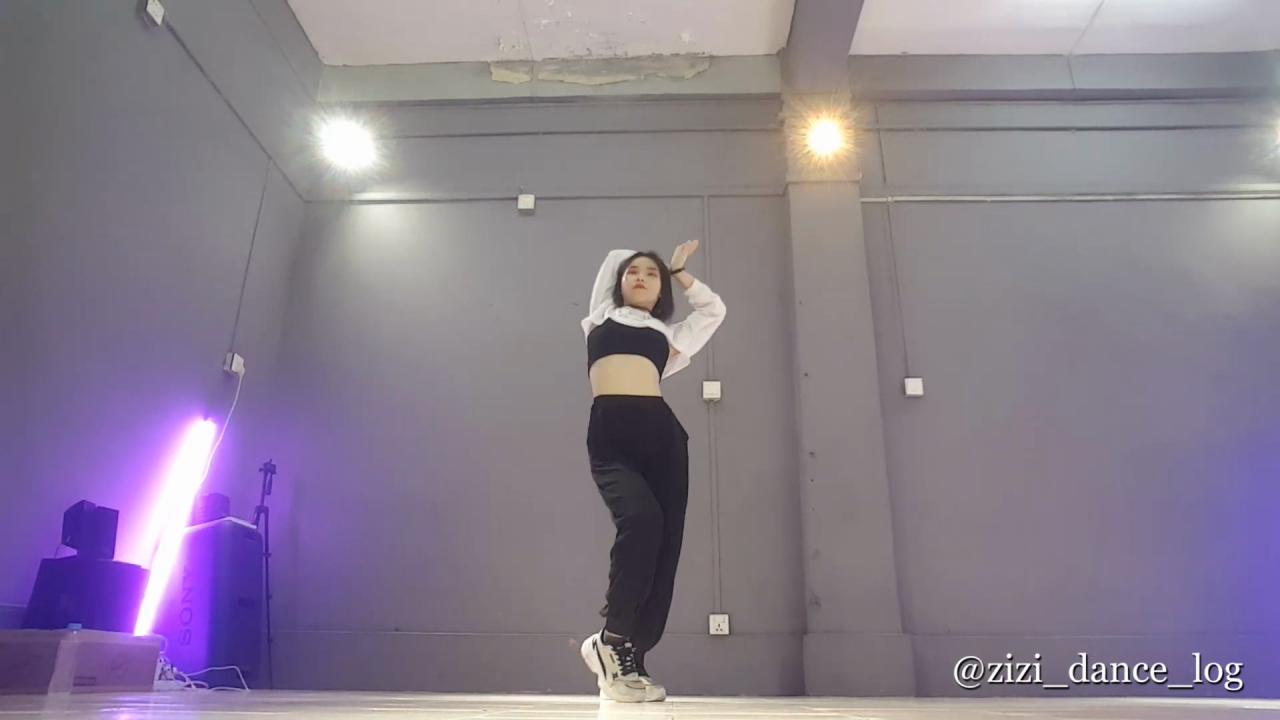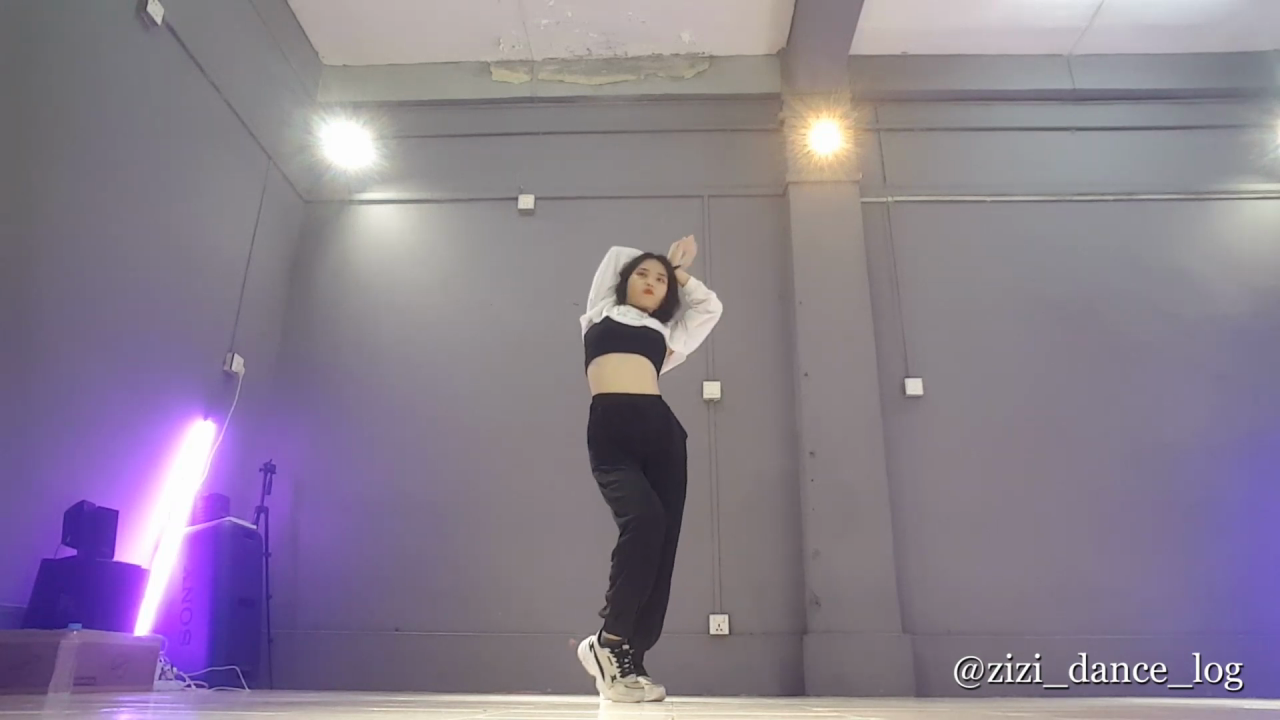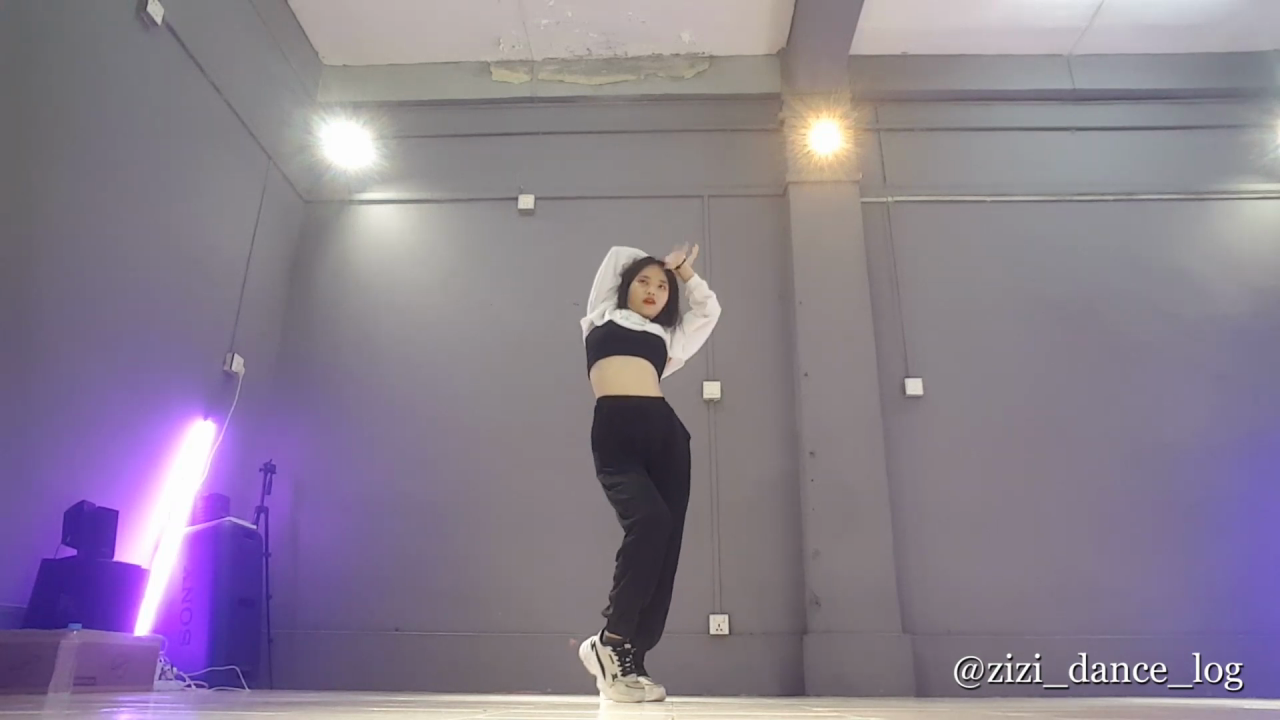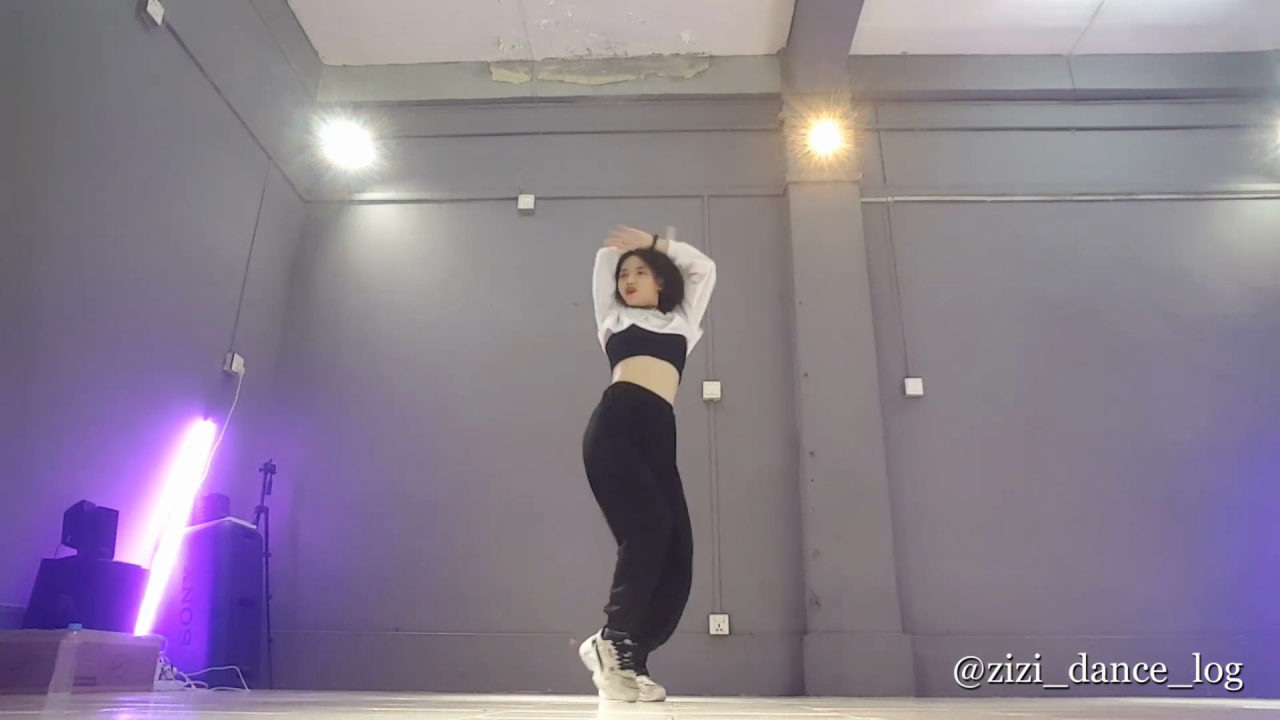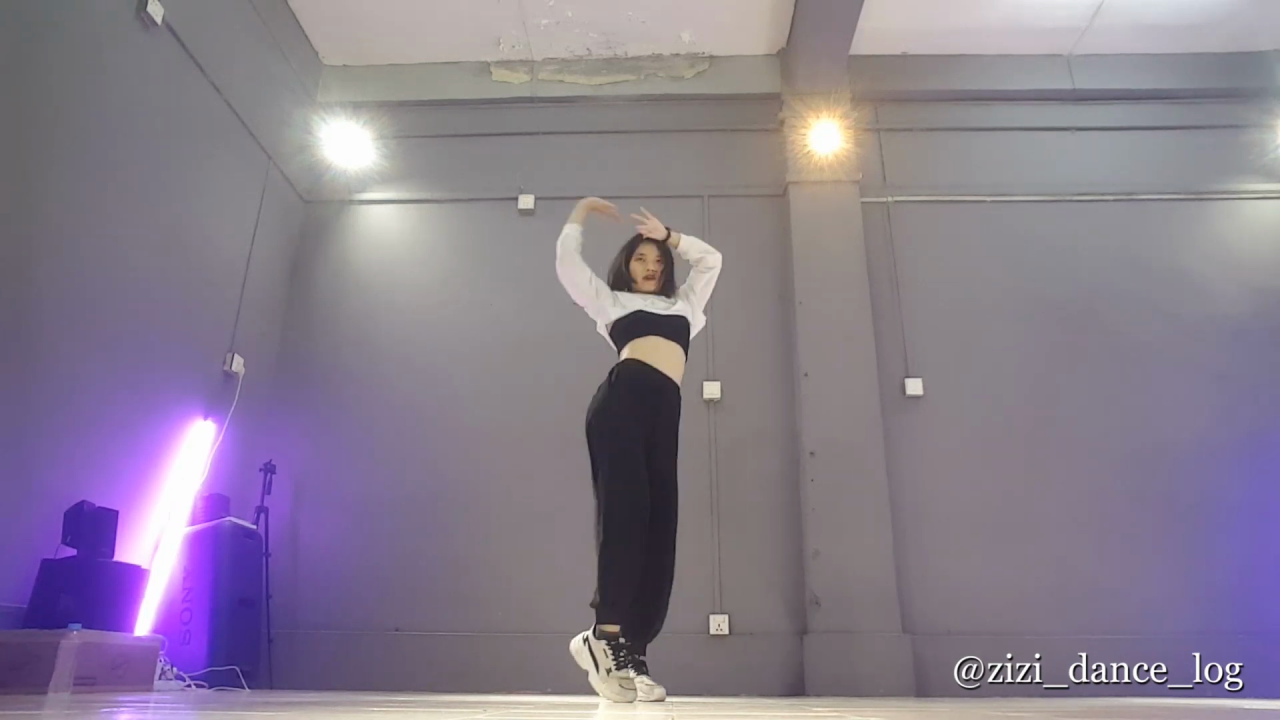
dt=0.3s
person 1, frame 1
left shoulder: (667, 333)
right shoulder: (602, 314)
left elbow: (714, 309)
right elbow: (613, 257)
left wrist: (677, 271)
right wrist: (641, 259)
left hip: (662, 433)
right hip: (610, 436)
left knee: (666, 542)
right knee: (641, 520)
left ankle: (630, 657)
right ankle: (612, 641)
person 1, frame 2
left shoulder: (665, 332)
right shoulder: (601, 310)
left elbow: (710, 306)
right elbow: (616, 254)
left wrist: (677, 269)
right wrist: (648, 260)
left hip: (661, 431)
right hip: (610, 435)
left knee: (662, 540)
right knee: (644, 520)
left ankle: (630, 657)
right ankle: (610, 644)
person 1, frame 3
left shoulder: (668, 337)
right shoulder: (603, 314)
left elbow: (709, 310)
right elbow: (616, 255)
left wrist: (681, 270)
right wrist: (656, 262)
left hip: (665, 434)
right hip: (615, 438)
left knee: (665, 542)
right knee: (649, 522)
left ankle: (630, 660)
right ankle: (611, 643)
person 1, frame 4
left shoulder: (681, 320)
right shoulder: (615, 317)
left elbow: (704, 268)
right elbow: (606, 253)
left wrist: (654, 244)
right wrist: (627, 249)
left hip: (658, 434)
right hip: (615, 426)
left knee: (678, 552)
right knee: (647, 521)
left ankle: (632, 656)
right ankle: (613, 641)
person 1, frame 5
left shoulder: (682, 305)
right shoulder: (611, 300)
left elbow: (711, 259)
right elbow: (567, 261)
left wrist: (669, 236)
right wrist: (579, 213)
left hip: (663, 410)
right hip: (623, 398)
left knee: (660, 525)
right knee: (627, 506)
left ankle: (632, 651)
right ankle: (606, 636)
